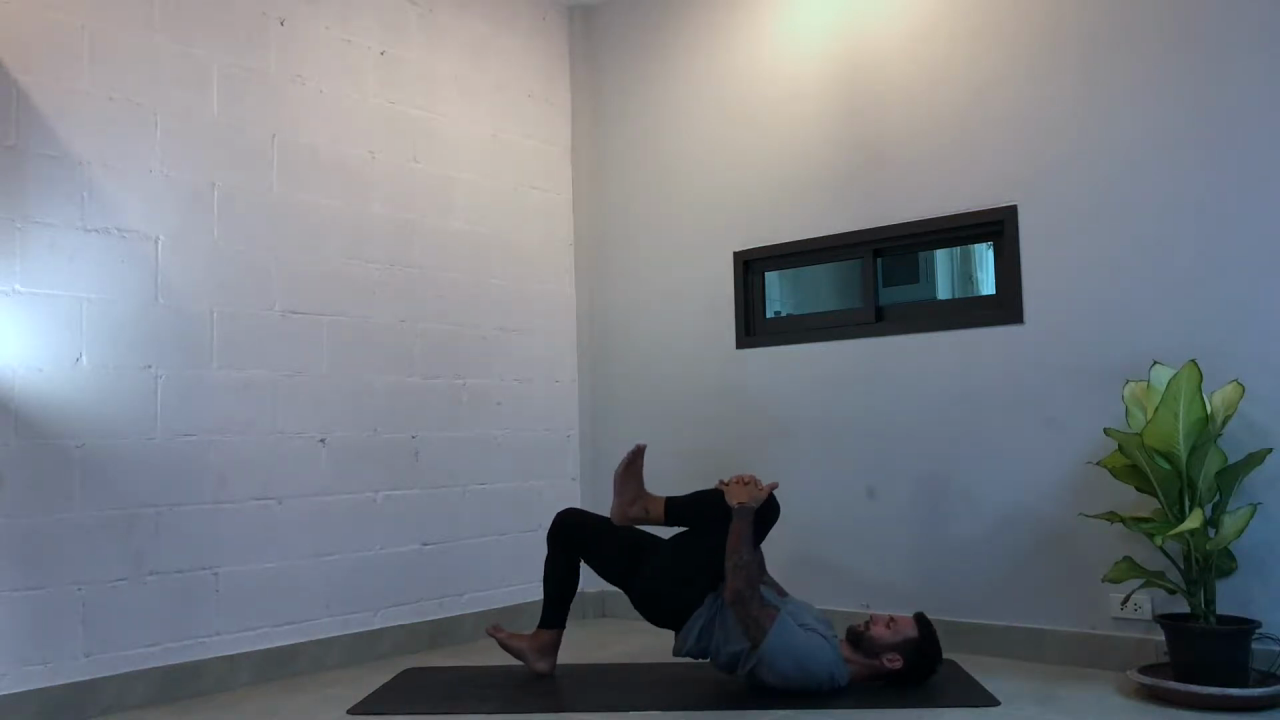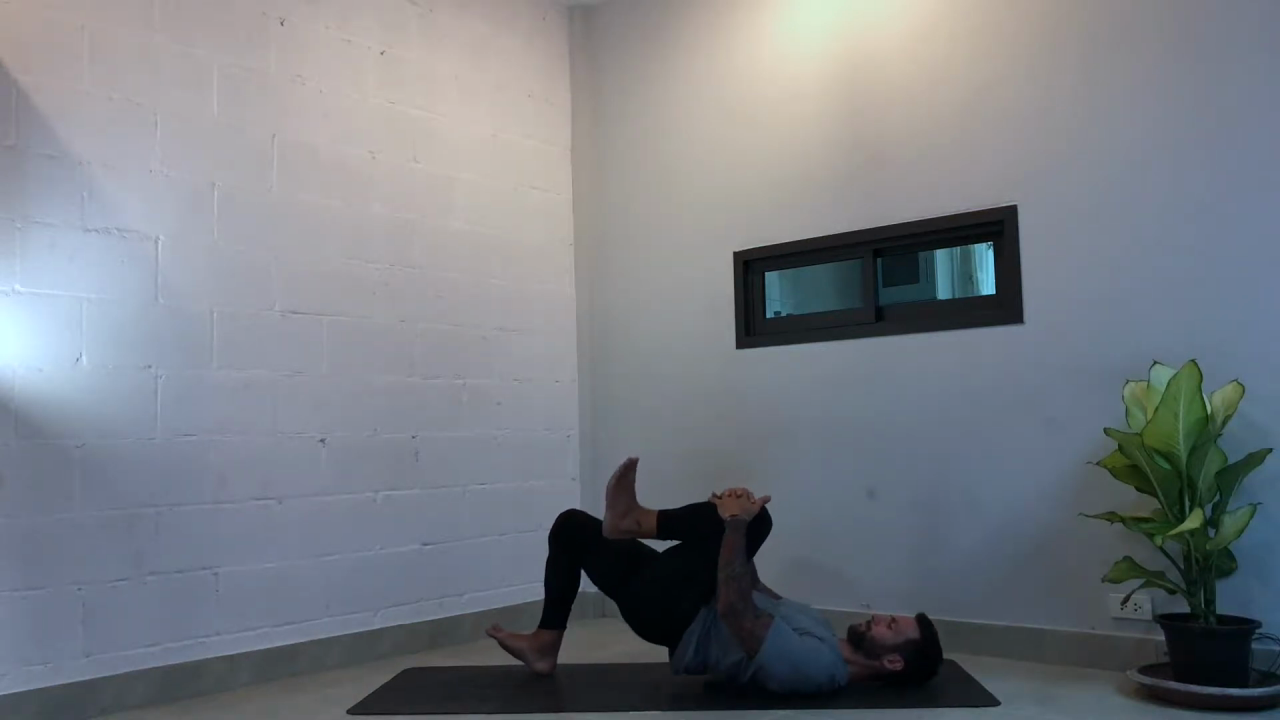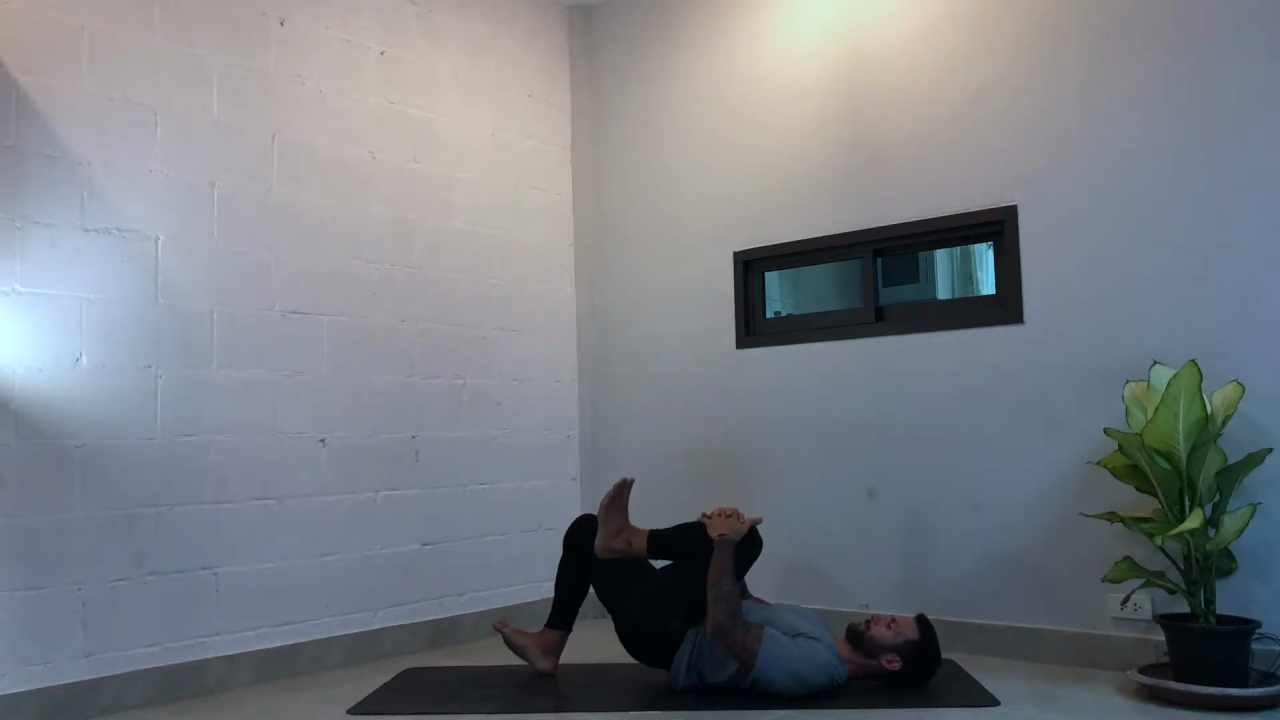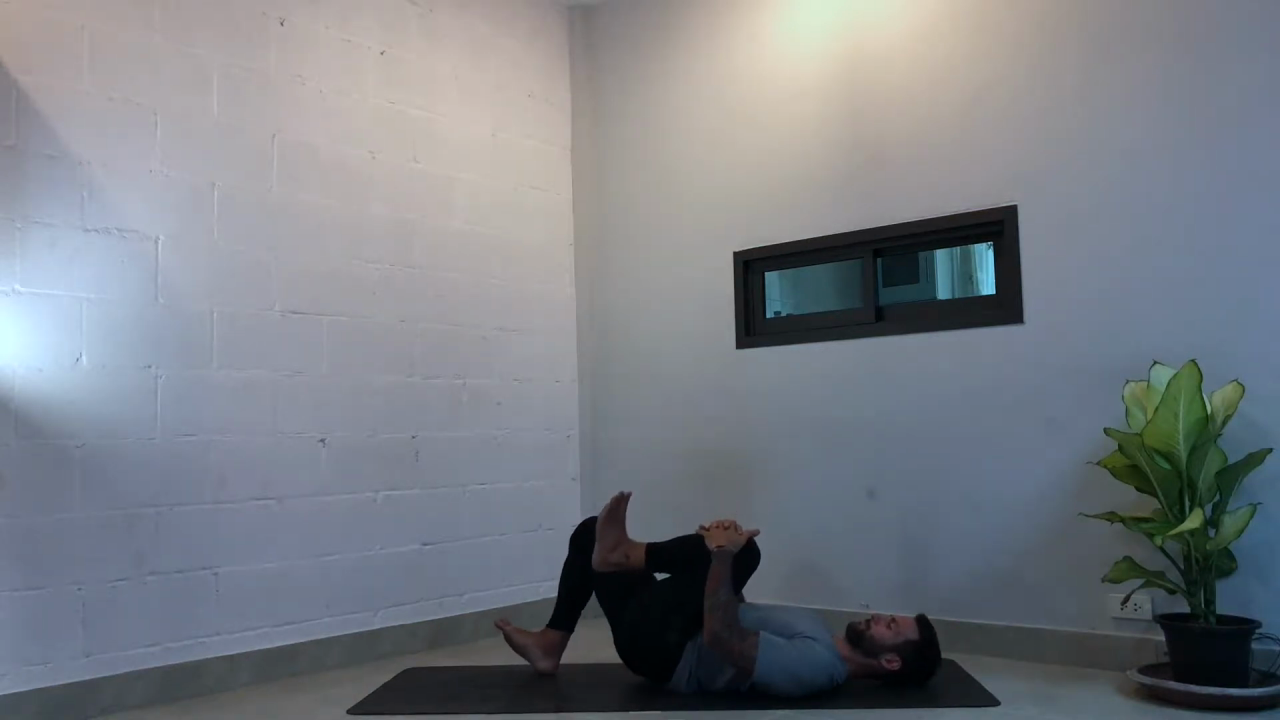
dt=0.3s
person 1, frame 1
left shoulder: (817, 664)
right shoulder: (824, 642)
left elbow: (741, 596)
right elbow: (761, 583)
left wrist: (742, 512)
right wrist: (744, 511)
left hip: (678, 598)
right hip: (688, 588)
left knee: (761, 506)
right knee: (567, 525)
left ankle: (639, 507)
right ankle: (546, 645)
person 1, frame 2
left shoulder: (817, 667)
right shoulder: (824, 639)
left elbow: (733, 608)
right elbow: (754, 591)
left wrist: (735, 526)
right wrist: (736, 525)
left hip: (669, 612)
right hip: (683, 602)
left knee: (752, 520)
right knee: (570, 526)
left ankle: (633, 521)
right ankle: (546, 645)
person 1, frame 3
left shoulder: (816, 667)
right shoulder: (819, 638)
left elbow: (723, 626)
right elbow: (741, 602)
left wrist: (724, 544)
right wrist: (725, 543)
left hip: (661, 634)
right hip: (670, 622)
left knee: (744, 538)
right knee: (583, 529)
left ankle: (626, 541)
right ankle: (550, 646)
person 1, frame 4
left shoulder: (816, 666)
right shoulder: (818, 638)
left elbow: (719, 636)
right elbow: (732, 611)
left wrist: (722, 555)
right wrist: (723, 552)
left hip: (660, 646)
right hip: (668, 634)
left knee: (742, 552)
right knee: (590, 531)
left ankle: (624, 555)
right ankle: (550, 646)
